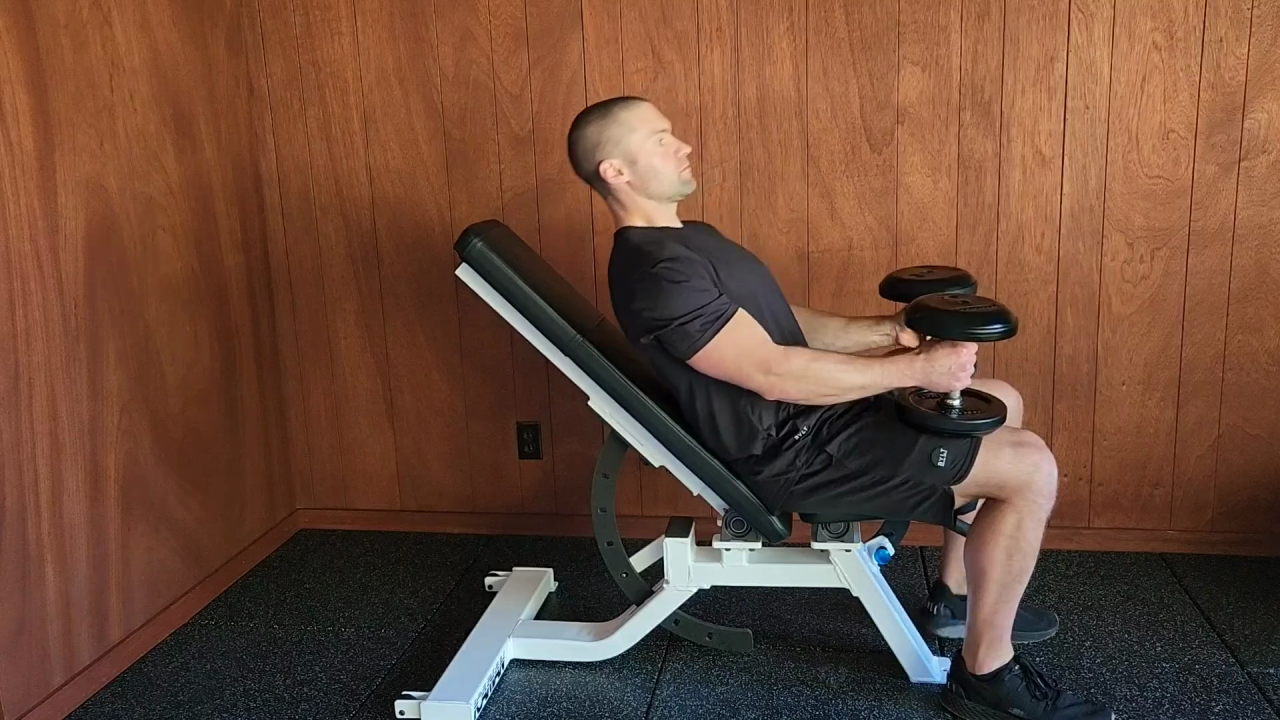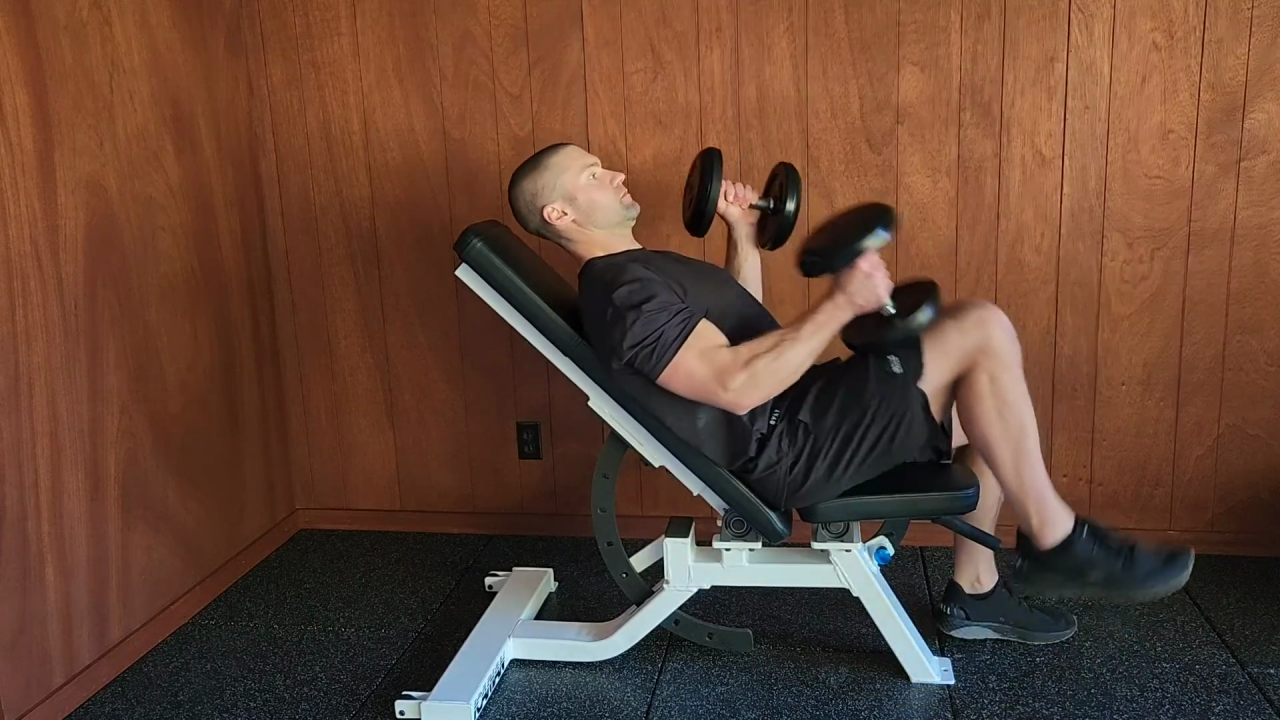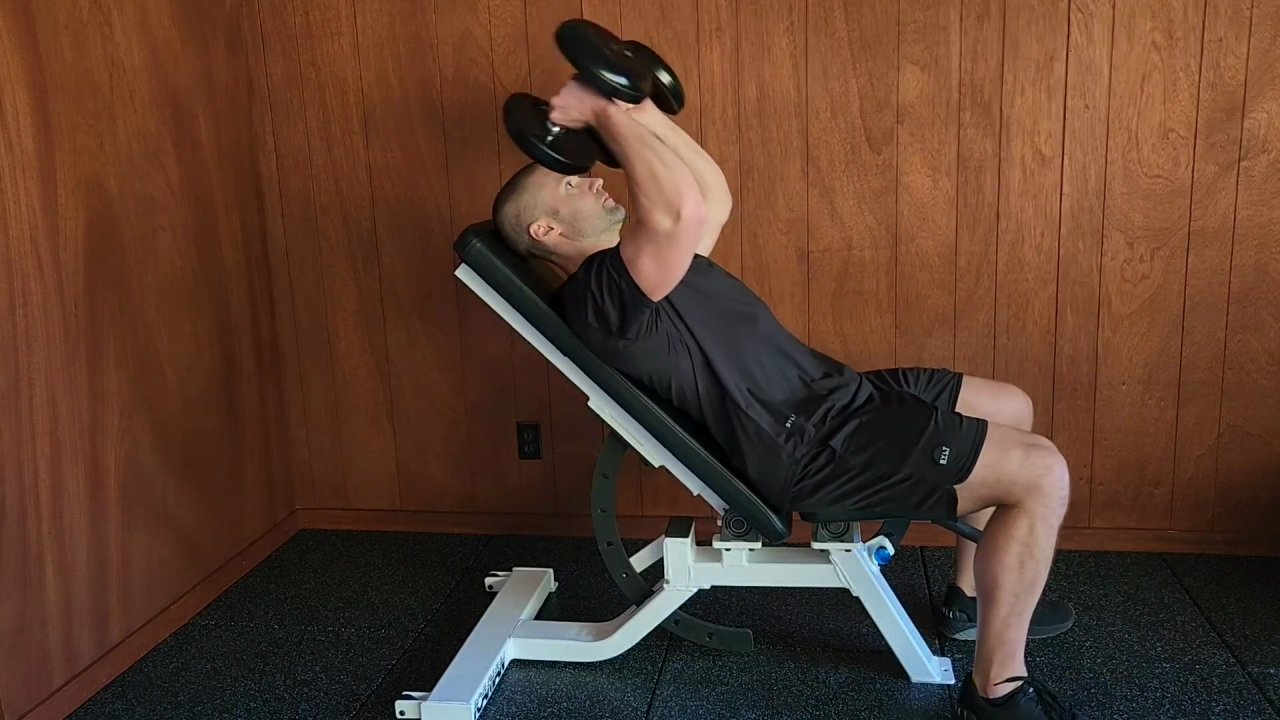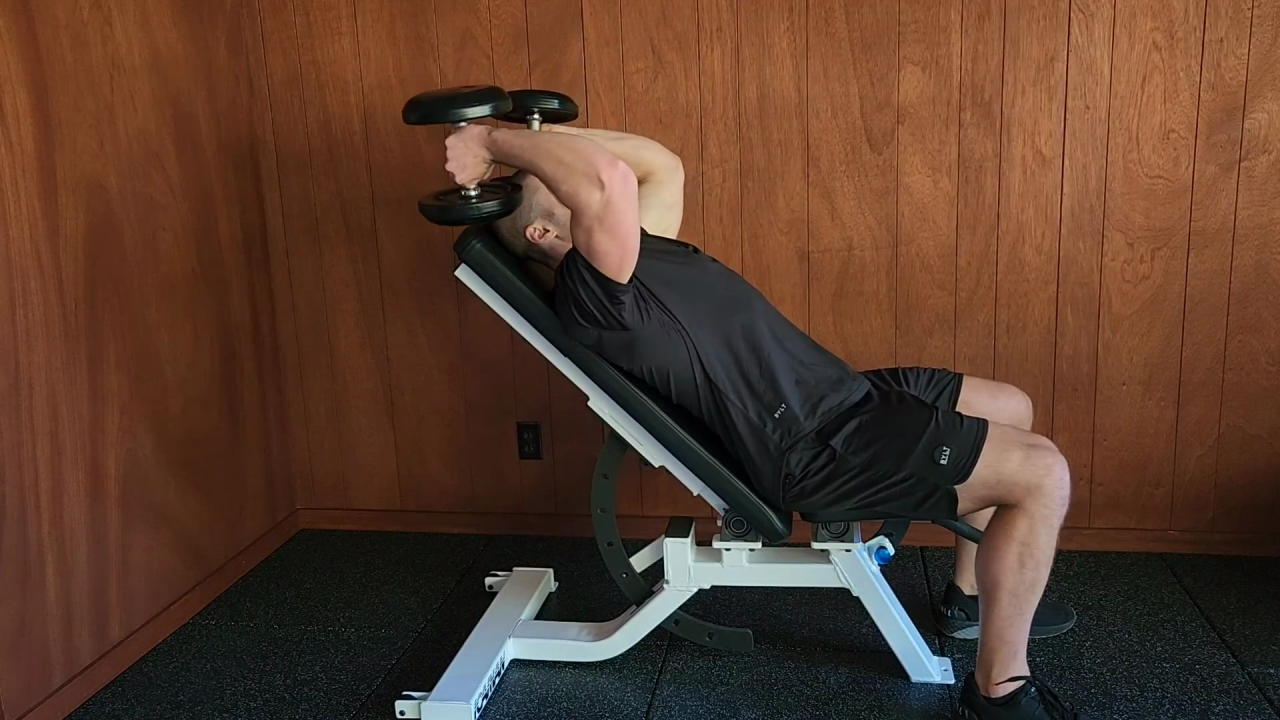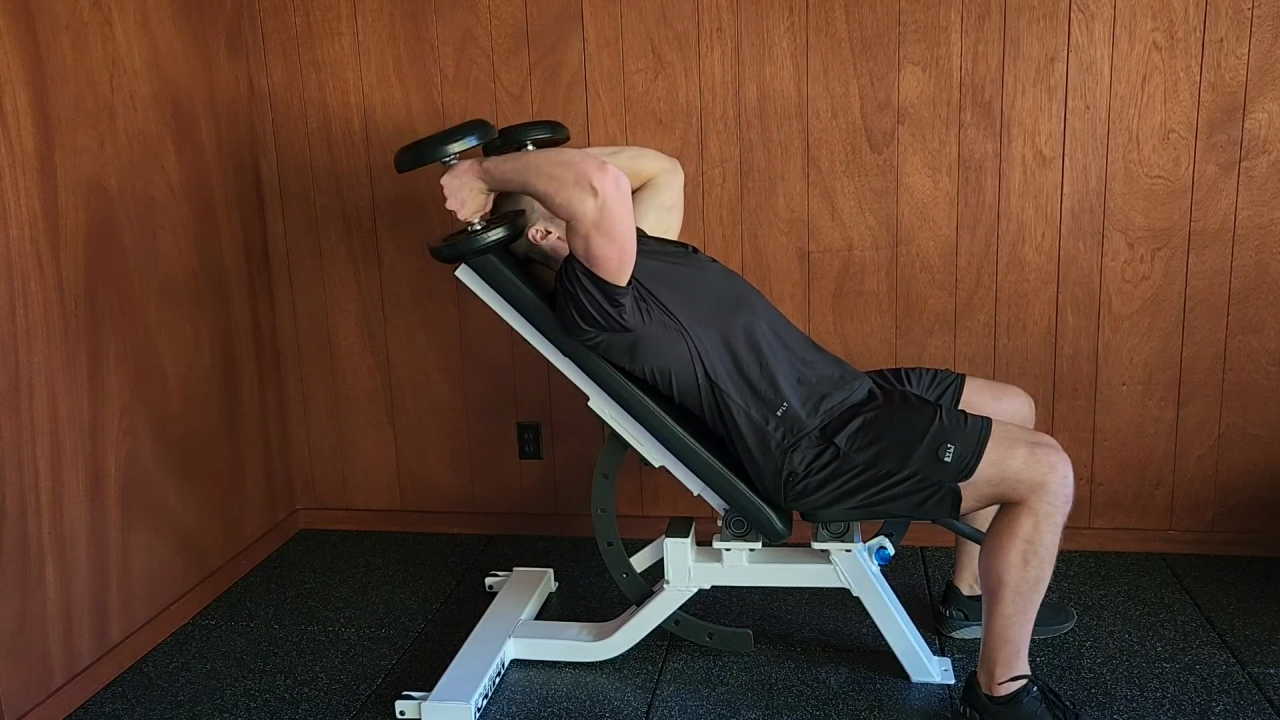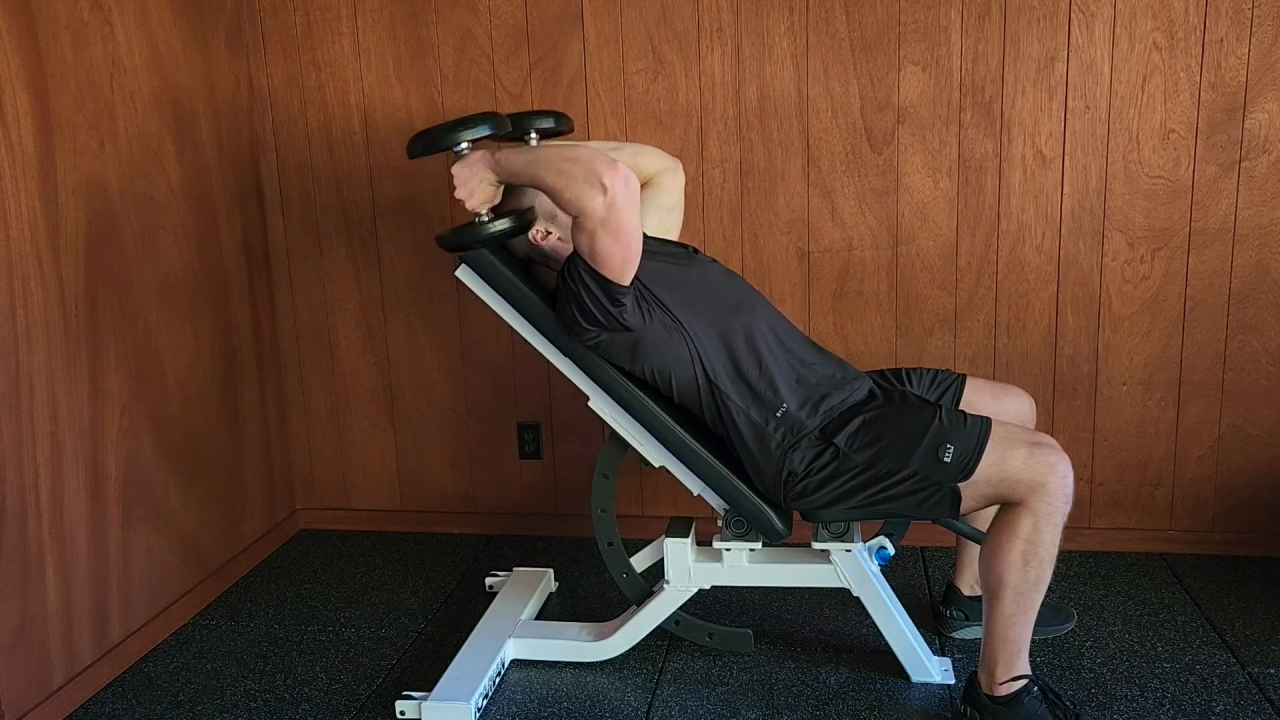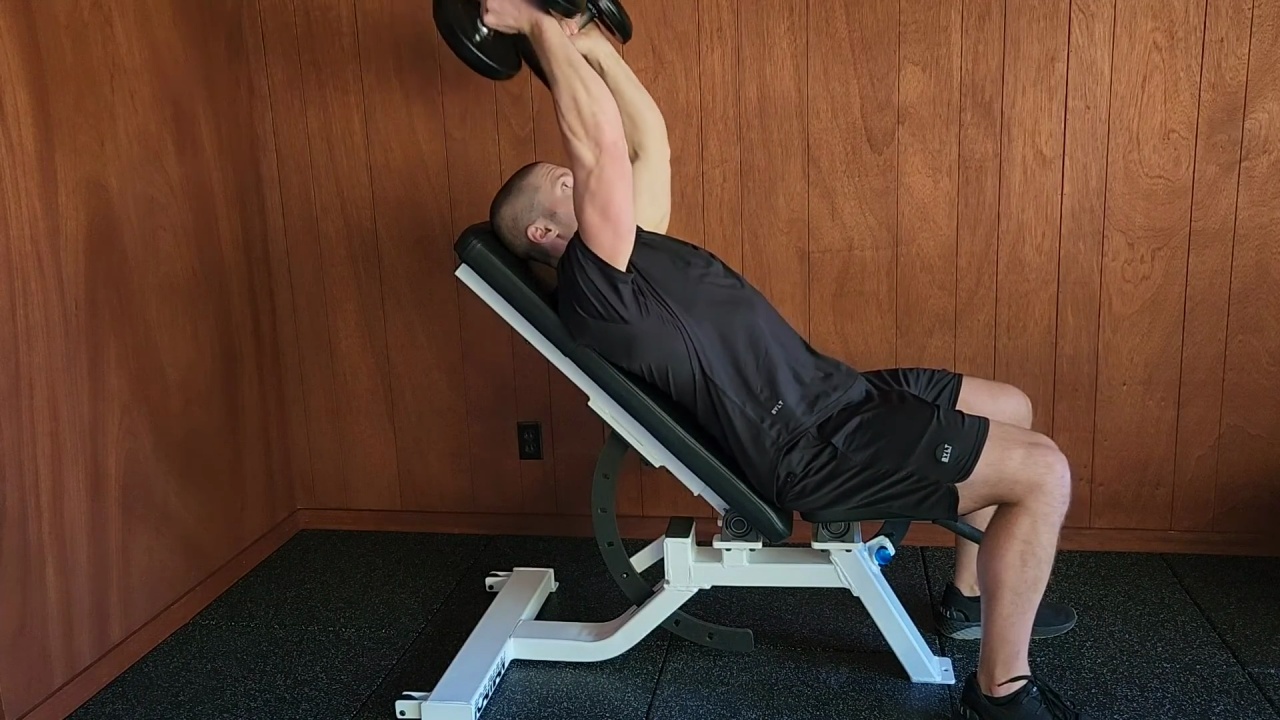
dt=0.7s
person 1, frame 1
left shoulder: (688, 240)
right shoulder: (655, 272)
left elbow: (784, 324)
right elbow: (772, 373)
left wrist: (886, 333)
right wrist: (915, 370)
left hip: (807, 415)
right hip: (793, 452)
left knee: (1000, 405)
right knee: (1029, 469)
left ankle: (957, 596)
person 1, frame 2
left shoulder: (639, 271)
right shoulder: (621, 294)
right elbow: (741, 386)
left wrist: (743, 236)
right wrist: (843, 303)
left hip: (799, 423)
right hip: (790, 449)
left knee: (989, 420)
right knee: (983, 330)
left ankle: (974, 592)
right ankle: (1055, 542)
person 1, frame 3
left shoulder: (626, 267)
right shoulder: (601, 293)
left elbow: (714, 201)
right elbow: (685, 210)
left wrist: (640, 113)
right wrist: (604, 114)
left hip: (826, 393)
right hip: (810, 447)
left knee: (1012, 408)
right knee: (1041, 473)
left ankle: (973, 596)
person 1, frame 4
left shoulder: (628, 250)
right shoulder: (591, 292)
left elbow: (663, 166)
right elbow: (606, 176)
left wrist: (548, 137)
right wrist: (496, 140)
left hip: (834, 395)
right hip: (812, 446)
left knee: (1010, 408)
right knee: (1040, 473)
left ankle: (970, 596)
person 1, frame 5
left shoulder: (629, 248)
right shoulder: (592, 294)
left elbow: (664, 170)
right elbow: (598, 181)
left wrist: (541, 161)
right wrist: (488, 169)
left hip: (836, 393)
right hip: (815, 445)
left knee: (1012, 409)
right knee: (1044, 472)
left ankle: (970, 595)
person 1, frame 6
left shoulder: (625, 255)
right shoulder: (592, 294)
left elbow: (665, 170)
right elbow: (611, 182)
left wrist: (550, 153)
right wrist: (501, 163)
left hip: (835, 394)
right hip: (813, 445)
left knee: (1013, 410)
right knee: (1044, 472)
left ankle: (972, 596)
person 1, frame 7
left shoulder: (628, 248)
right shoulder: (593, 288)
left elbow: (647, 144)
right elbow: (601, 144)
left hip: (831, 398)
right hip: (812, 446)
left knee: (1011, 409)
right knee: (1042, 474)
left ankle: (971, 595)
